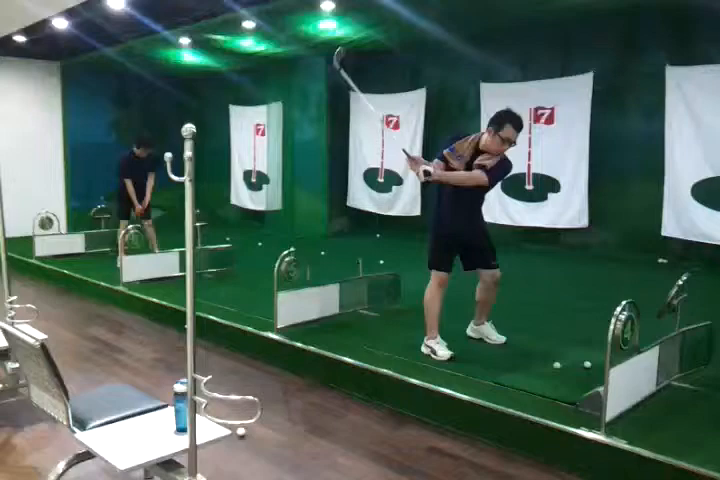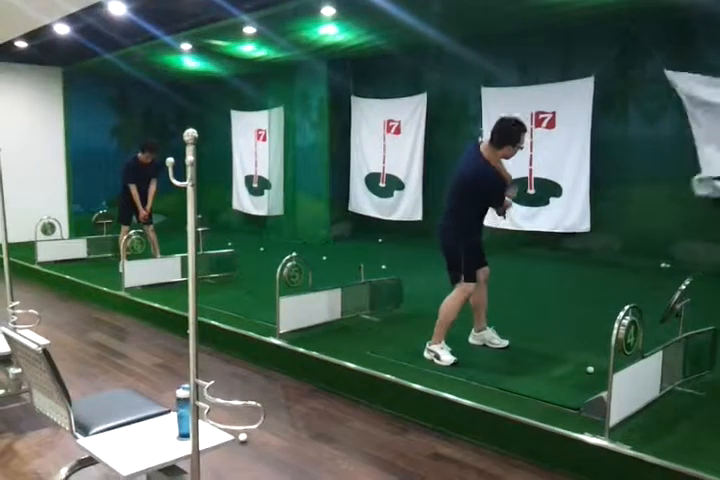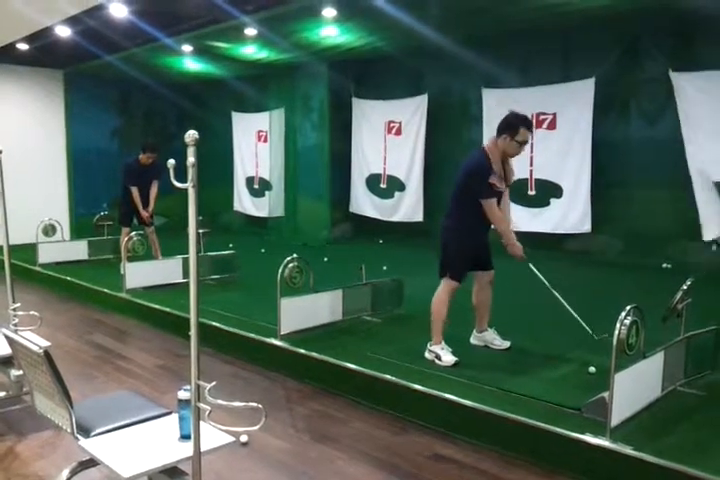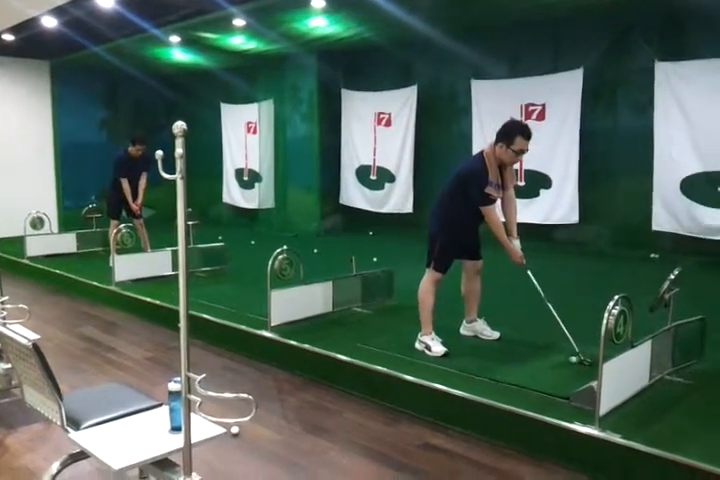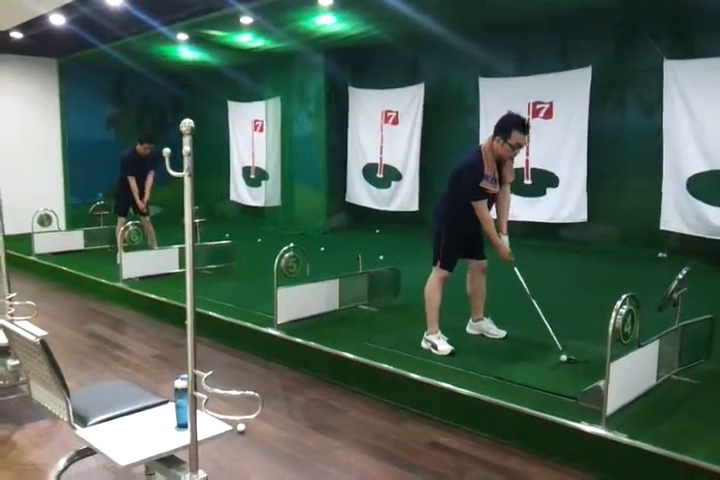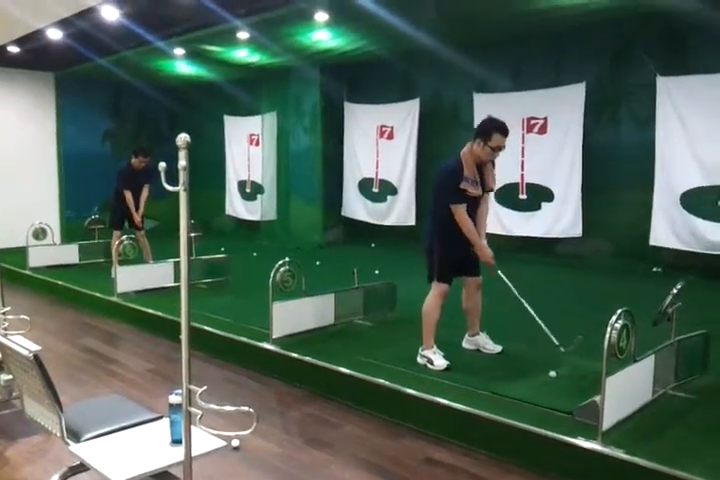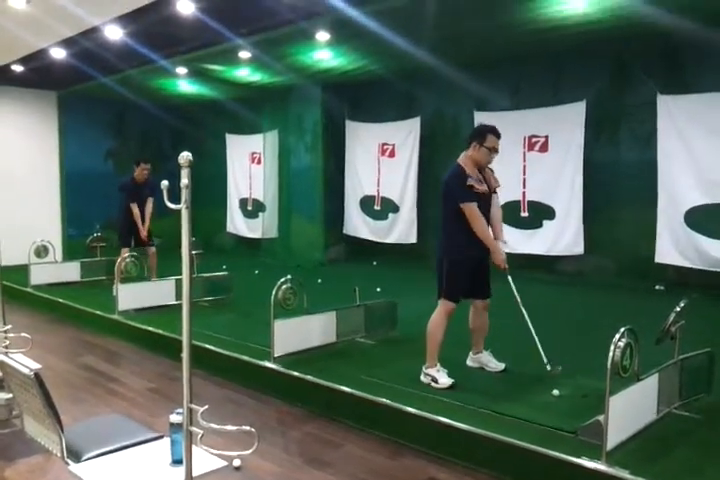
dt=0.7s
person 1, frame 1
left shoulder: (503, 165)
right shoulder: (458, 144)
left elbow: (471, 179)
right elbow: (436, 168)
left wrist: (434, 173)
right wrist: (425, 167)
left hip: (473, 226)
right hip: (444, 224)
left knee: (491, 276)
right knee: (439, 278)
left ankle: (479, 324)
right ankle: (431, 339)
person 1, frame 2
left shoulder: (476, 148)
right shoulder: (491, 177)
right elbow: (501, 207)
right wrist: (506, 203)
left hip: (465, 230)
right hip: (457, 235)
left knee: (482, 275)
right knee: (465, 288)
left ankle: (480, 331)
right ankle: (435, 344)
person 1, frame 3
left shoulder: (503, 160)
right shoulder: (480, 165)
left elbow: (503, 198)
right elbow: (491, 209)
left wrist: (509, 233)
right wrist: (510, 241)
left hip: (478, 232)
right hip: (458, 231)
left knee: (485, 277)
right knee: (449, 284)
left ankle: (481, 332)
right ankle: (435, 345)
person 1, frame 4
left shoulder: (504, 162)
right shoulder: (477, 172)
left elbow: (509, 196)
right elbow: (490, 215)
left wrist: (515, 237)
right wrist: (510, 249)
left hip: (468, 223)
right hip: (446, 223)
left knee: (474, 267)
right knee: (434, 274)
left ankle: (471, 322)
right ankle: (425, 336)
person 1, frame 5
left shoulder: (505, 158)
right shoulder: (473, 166)
left elbow: (504, 192)
right elbow: (482, 210)
left wrist: (503, 232)
right wrist: (499, 245)
left hip: (472, 222)
right hip: (450, 220)
left knee: (479, 266)
right knee: (441, 272)
left ankle: (477, 321)
right ankle: (431, 334)
person 1, frame 6
left shoulder: (487, 165)
right shoulder: (453, 171)
left elbow: (483, 201)
right elbow: (460, 215)
left wrist: (482, 239)
right wrist: (480, 247)
left hip: (465, 235)
right hip: (443, 235)
left knee: (474, 282)
right knee: (440, 288)
left ankle: (473, 336)
right ankle: (427, 349)
person 1, frame 7
left shoulder: (486, 174)
right shoulder: (457, 176)
left elbow: (494, 207)
right elbow: (473, 216)
left wrist: (499, 242)
right wrist: (494, 248)
left hip: (478, 251)
right hip: (454, 252)
left knee: (482, 302)
right knee: (447, 305)
left ankle: (477, 354)
right ankle: (430, 367)
person 2, frame 1
left shoulder: (152, 158)
right shoulder: (126, 160)
left elbow: (151, 178)
right elbow: (128, 183)
left wrist: (147, 197)
right wrist: (136, 204)
left hip: (142, 194)
right hip: (126, 195)
left knee: (148, 222)
right knee: (124, 224)
left ankle: (156, 251)
person 2, frame 2
left shoulder: (155, 164)
right shoulder: (130, 164)
left elbow: (153, 184)
right elbow: (133, 188)
left wrist: (148, 205)
right wrist: (140, 209)
left hip: (144, 199)
right hip: (127, 199)
left knee: (149, 228)
right knee: (125, 229)
left ankle: (158, 257)
right ankle: (123, 261)
person 2, frame 3
left shoulder: (156, 166)
right shoulder: (130, 166)
left elbow: (154, 186)
right elbow: (134, 190)
left wrist: (151, 206)
right wrist: (141, 211)
left hip: (145, 202)
right hip: (128, 202)
left knee: (150, 230)
right knee: (126, 231)
left ankle: (159, 259)
right ankle: (124, 262)
person 2, frame 4
left shoulder: (145, 159)
right shoulder: (120, 159)
left elbow: (143, 178)
right elbow: (124, 183)
left wrist: (139, 199)
right wrist: (131, 203)
left hip: (134, 194)
right hip: (117, 194)
left knee: (139, 222)
right knee: (114, 223)
left ankle: (148, 251)
right ankle: (112, 255)
person 2, frame 5
left shoulder: (152, 157)
right shoulder: (128, 158)
left elbow: (150, 177)
right elbow: (132, 181)
left wrist: (146, 197)
right wrist: (137, 201)
left hip: (141, 192)
right hip: (124, 192)
left knee: (146, 220)
right knee: (122, 220)
left ankle: (155, 248)
right ankle: (120, 252)
person 2, frame 6
left shoulder: (147, 171)
right shoulder: (124, 171)
left elbow: (145, 190)
right elbow: (127, 195)
left wrist: (140, 211)
right wrist: (134, 215)
left hip: (137, 205)
right hip: (120, 205)
left knee: (141, 234)
right knee: (117, 234)
left ankle: (150, 262)
right ankle: (115, 266)
person 2, frame 7
left shoulder: (151, 184)
right shoulder: (127, 185)
left elbow: (149, 204)
right elbow: (134, 208)
left wrist: (146, 226)
right wrist: (141, 229)
left hip: (143, 223)
right hip: (127, 222)
left knee: (152, 251)
right knee: (125, 253)
left ankle: (154, 280)
right ankle: (117, 283)
